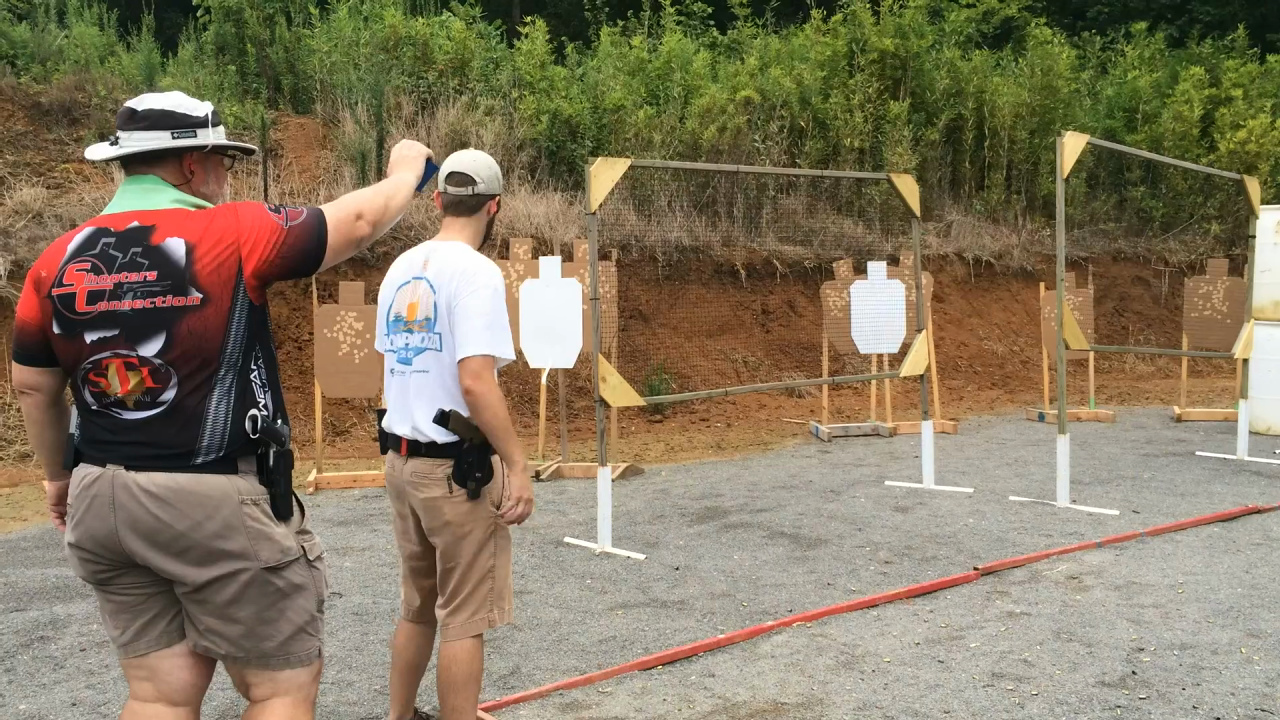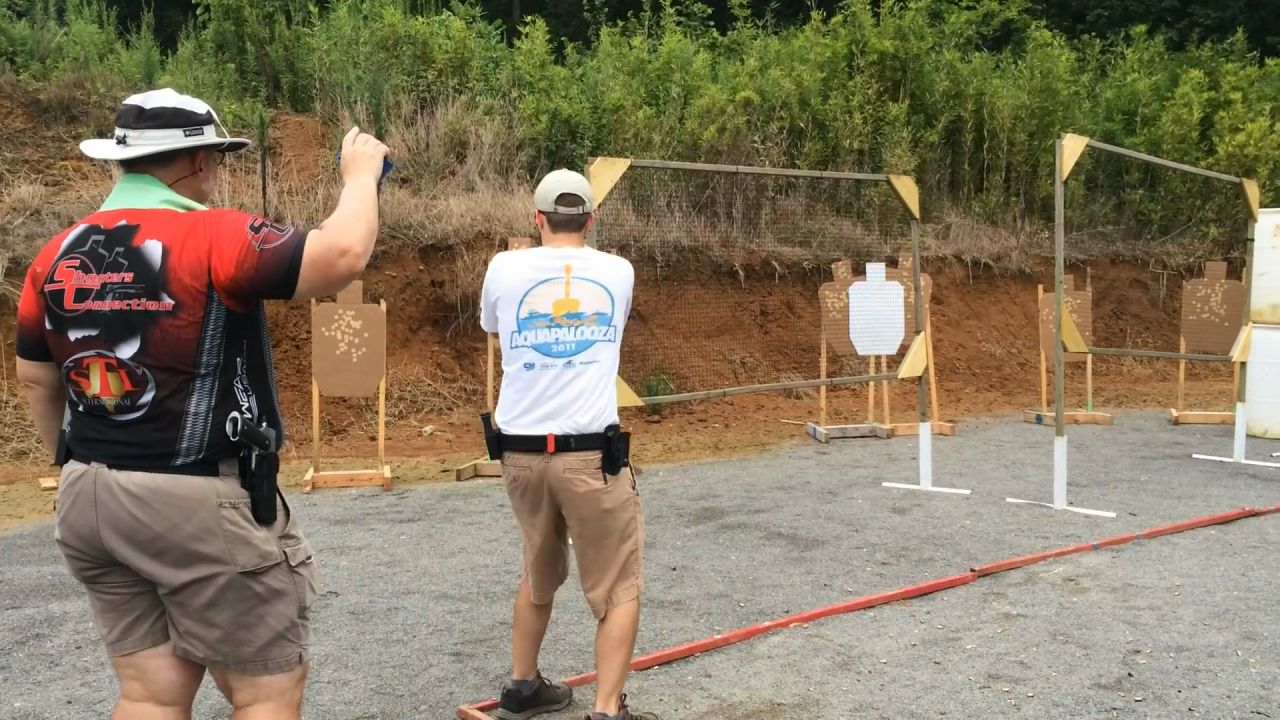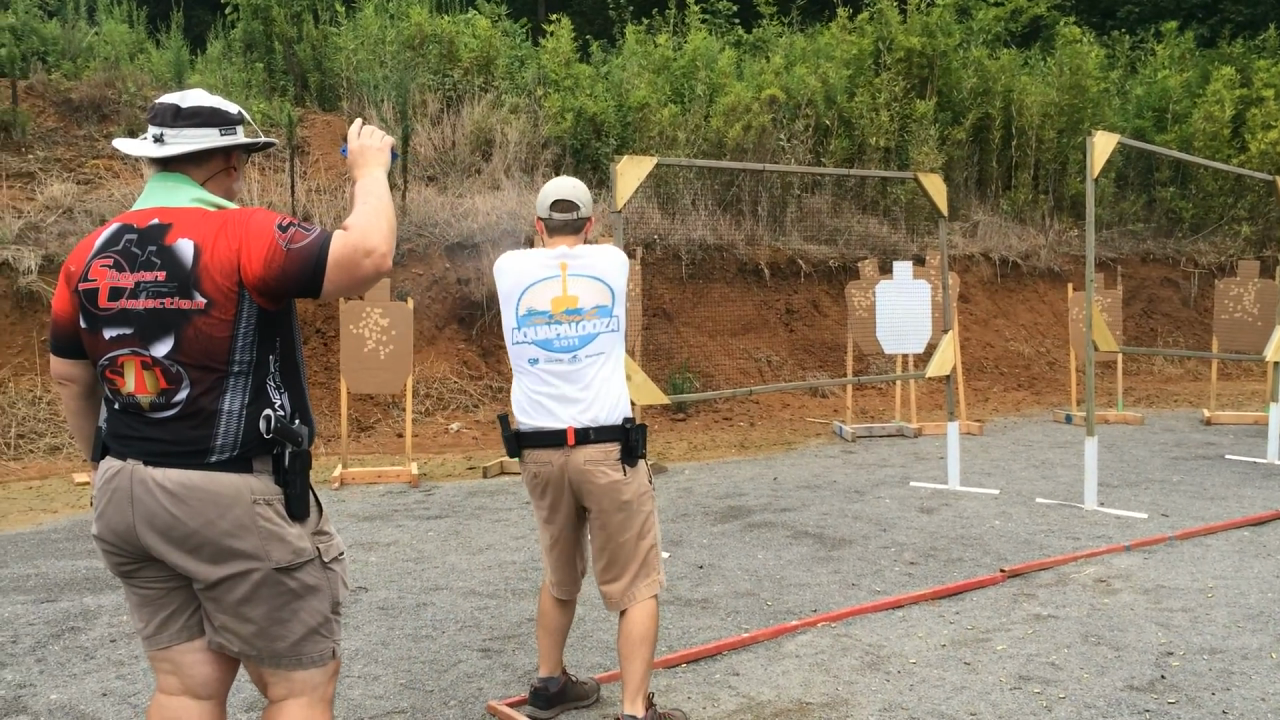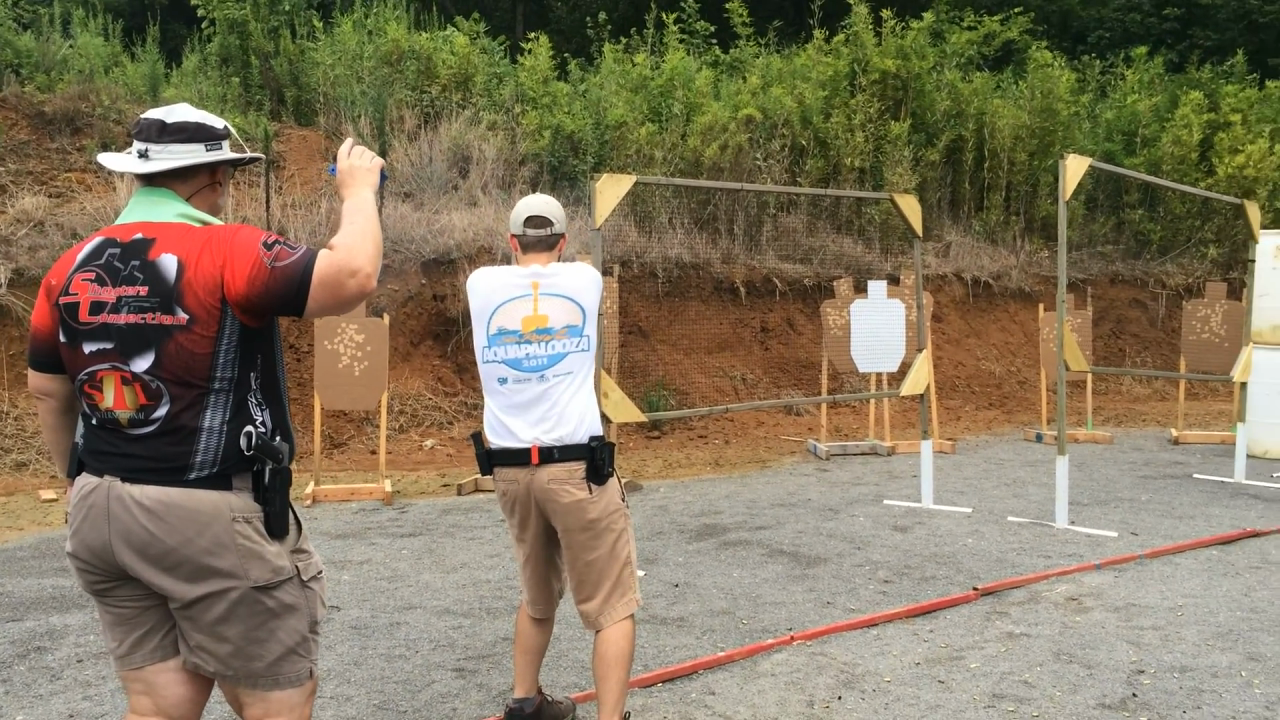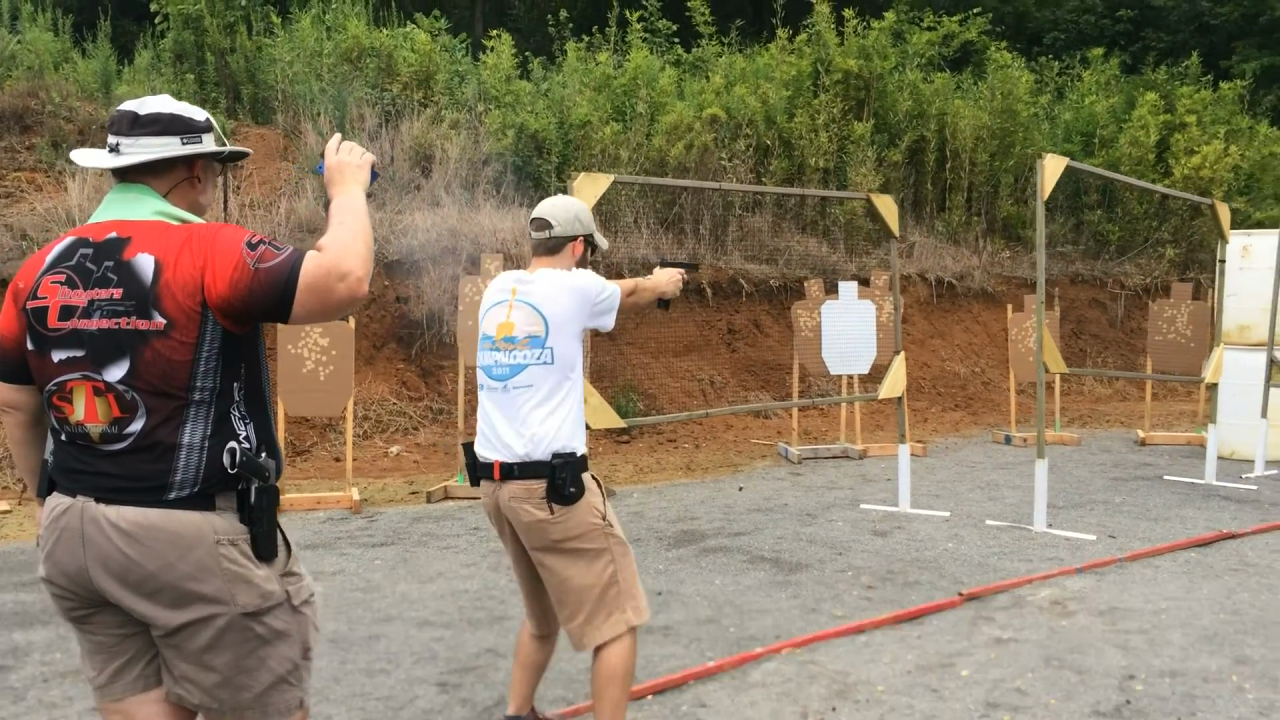
dt=1s
person 1, frame 1
left shoulder: (58, 260)
right shoulder: (233, 235)
left elbow: (32, 387)
right elbow: (357, 220)
left wrist: (60, 476)
right wrist: (406, 172)
left hip: (102, 500)
right hip: (215, 500)
person 1, frame 2
left shoulder: (57, 255)
right shoulder: (215, 238)
left elbow: (36, 380)
right elbow: (343, 255)
right wrist: (361, 174)
left hip: (91, 501)
right hip: (199, 501)
person 1, frame 3
left shoulder: (90, 253)
right shoulder: (245, 235)
left elbow: (70, 379)
right elbow: (369, 255)
right wrist: (370, 170)
left hip: (126, 496)
right hip: (234, 498)
person 1, frame 4
left shoulder: (72, 266)
right shoulder: (229, 252)
left elbow: (46, 392)
right elbow: (353, 276)
left wrist: (83, 484)
right wrist: (358, 190)
left hip: (103, 514)
right hip: (213, 515)
person 1, frame 5
right shoulder: (211, 253)
right elbow: (344, 279)
left wrist: (58, 501)
right wrist: (347, 187)
left hip: (74, 535)
right hip: (194, 536)
person 2, frame 1
left shoulder: (401, 268)
right shoulder: (477, 271)
right elbow: (476, 380)
right wrist: (517, 465)
left hip: (402, 459)
right hip: (456, 466)
left knee: (418, 608)
right knee: (464, 620)
person 2, frame 2
left shoulder: (503, 268)
right shoulder: (618, 271)
left hip: (521, 454)
right hip: (591, 455)
left knee: (538, 576)
right knee: (619, 587)
person 2, frame 3
left shoulder: (509, 268)
right shoulder: (613, 260)
left hip: (541, 451)
right hip: (607, 449)
left knee: (561, 573)
right knee: (636, 585)
person 2, frame 4
left shoulder: (482, 284)
right shoulder: (585, 279)
left hip: (510, 470)
right hip: (576, 467)
left knee: (538, 595)
right knee: (612, 605)
person 2, frame 5
left shoulder: (498, 290)
right shoulder: (574, 287)
right elbow: (631, 295)
left wrist: (641, 283)
right wrist: (661, 283)
left hip: (497, 483)
right hip: (551, 484)
left knee: (544, 614)
right knee: (616, 618)
